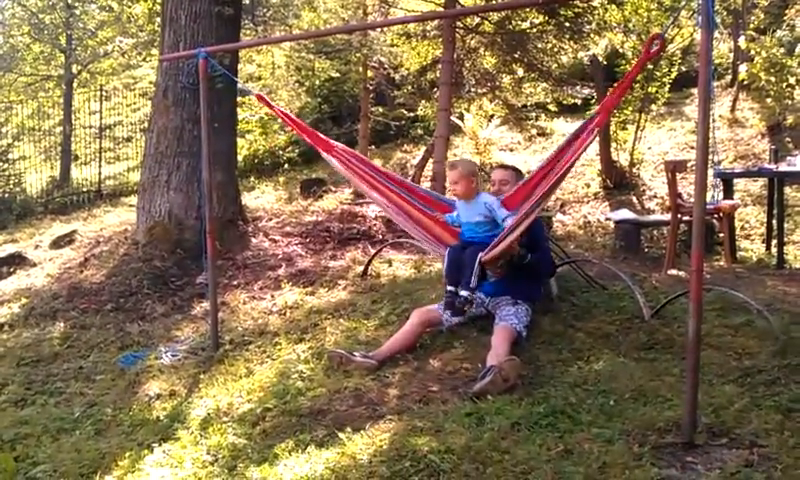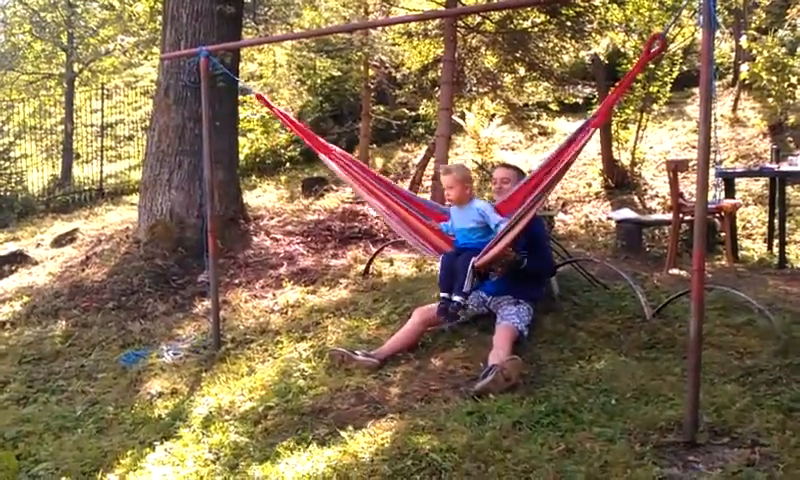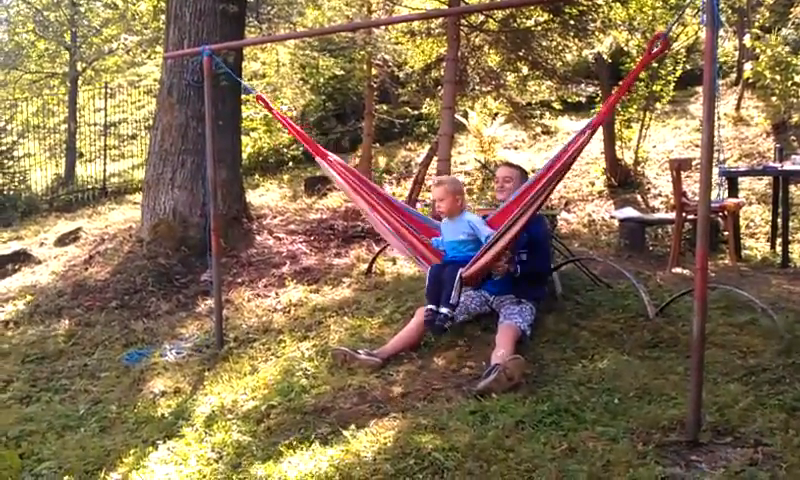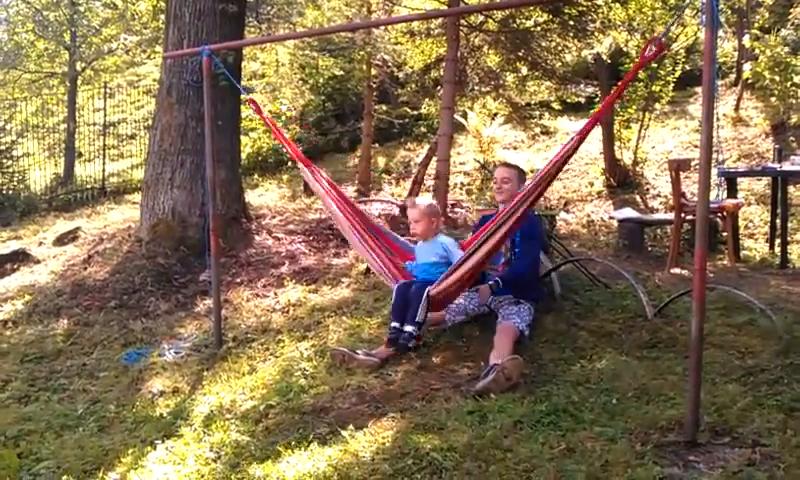
dt=0.1s
person 1, frame 1
left shoulder: (531, 223)
left elbow: (548, 269)
left wrist: (520, 254)
left hip: (515, 297)
right hip: (479, 292)
left knee: (503, 337)
right knee: (421, 315)
left ankle: (494, 373)
right ankle: (374, 358)
person 1, frame 2
left shoulder: (532, 223)
left elbow: (546, 268)
left wrist: (516, 259)
left hip: (516, 297)
right hip: (481, 291)
left knee: (504, 336)
right knee: (422, 313)
left ankle: (495, 373)
right ankle: (376, 356)
person 1, frame 3
left shoulder: (534, 223)
left elbow: (543, 268)
left wrist: (511, 268)
left hip: (518, 296)
right hip: (483, 291)
left knee: (507, 335)
right knee: (425, 313)
left ankle: (498, 372)
right ankle: (378, 355)
person 1, frame 4
left shoulder: (531, 222)
right shoulder: (485, 221)
left elbow: (529, 267)
left wrist: (493, 286)
left hip: (516, 297)
right hip: (479, 292)
left knee: (505, 336)
left ankle: (498, 374)
right ankle: (376, 356)
person 2, frame 1
left shoulder: (487, 202)
right shoulder: (459, 203)
left elbow: (506, 219)
right wrist: (447, 218)
left hip: (487, 243)
right hip: (466, 241)
left knee: (471, 256)
right knee: (453, 252)
left ankle: (466, 295)
right ankle: (451, 292)
person 2, frame 2
left shoulder: (481, 208)
right shoulder: (454, 210)
left elbow: (500, 225)
right wrist: (442, 227)
left hip: (481, 249)
right hip: (461, 248)
left knee: (463, 262)
right knee: (446, 259)
left ankle: (458, 302)
right ankle: (445, 297)
person 2, frame 3
left shoulder: (471, 220)
right shoulder: (444, 223)
left elbow: (490, 238)
right wrist: (432, 242)
left hip: (470, 262)
right hip: (450, 261)
left knee: (451, 273)
right knee: (435, 270)
left ankle: (446, 313)
right ankle: (432, 309)
person 2, frame 4
left shoulder: (444, 243)
right shoulder: (420, 247)
right wrist: (406, 266)
right hip: (424, 283)
left knee: (417, 290)
right knee: (401, 287)
left ankle: (411, 332)
right ankle: (396, 328)
